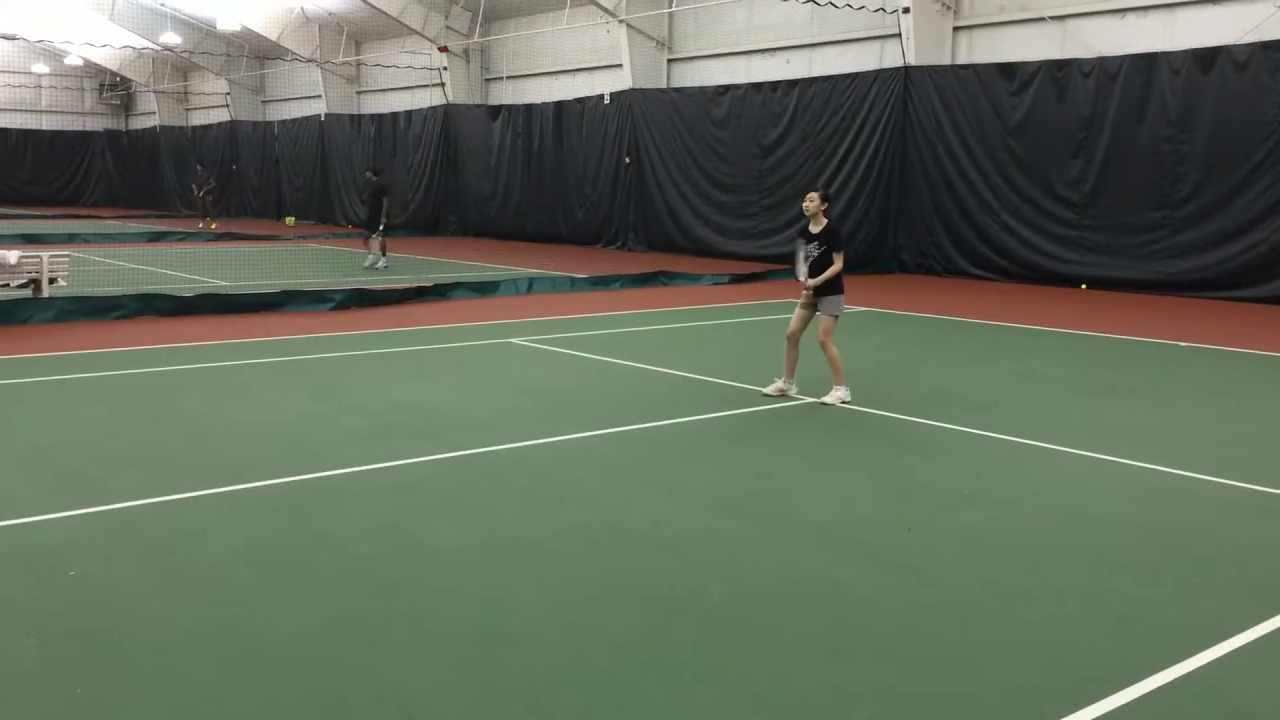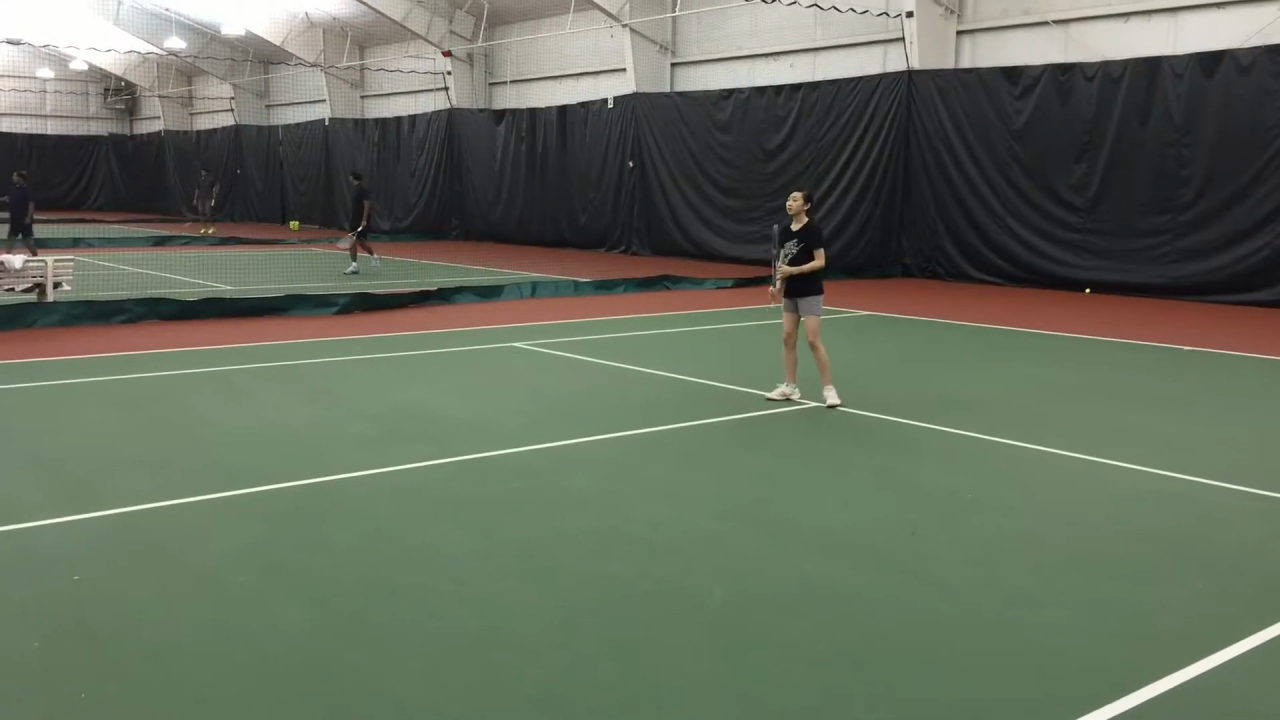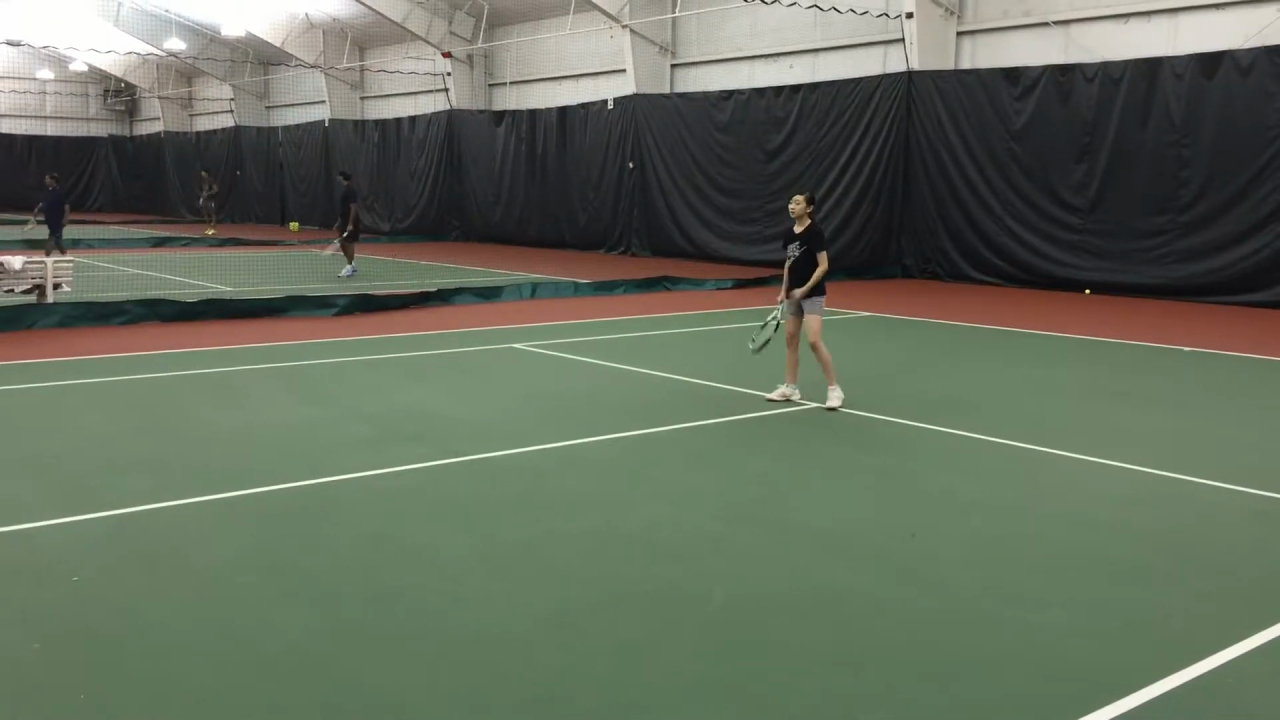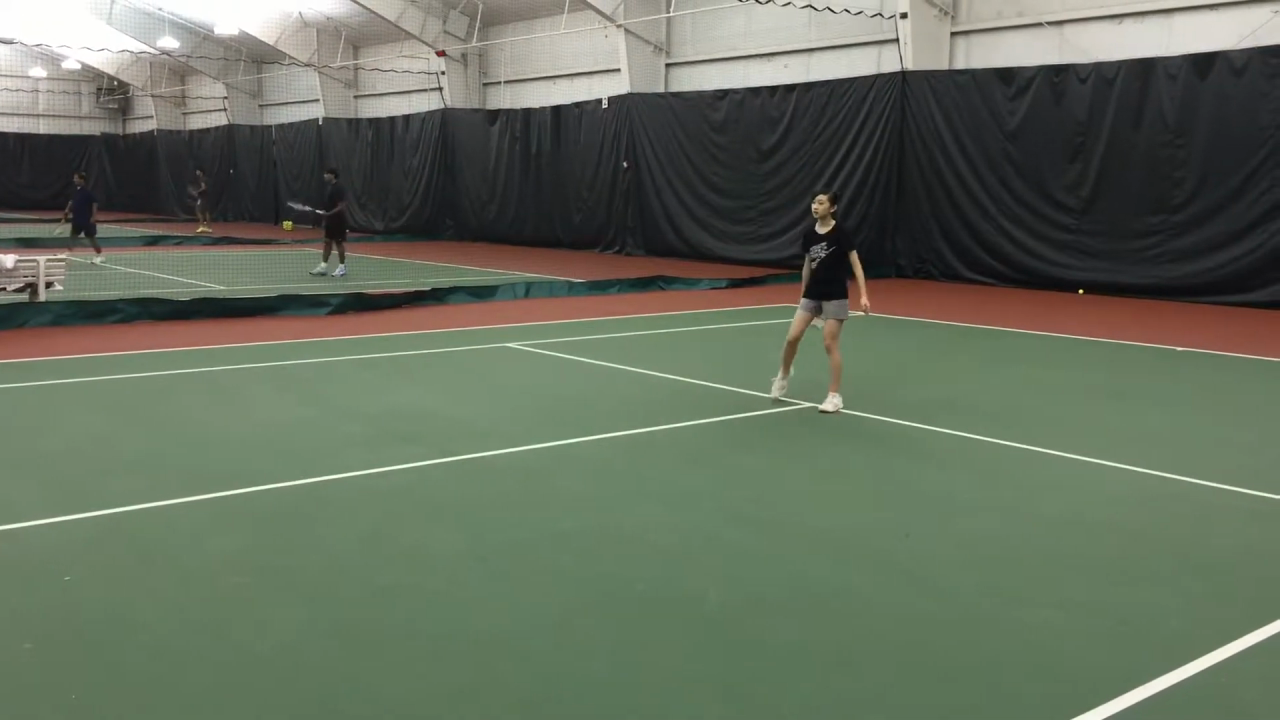
dt=0.5s
person 1, frame 1
left shoulder: (832, 231)
right shoulder: (803, 232)
left elbow: (838, 265)
right elbow: (804, 264)
left wrist: (817, 281)
right wrist: (805, 287)
left hip: (830, 293)
right hip: (810, 293)
left knee: (825, 340)
right knee: (792, 335)
left ankle: (841, 389)
right ankle: (787, 382)
person 1, frame 2
left shoulder: (812, 229)
right shoulder: (785, 231)
left elbow: (820, 262)
left wrist: (793, 270)
right wrist: (777, 284)
left hip: (810, 292)
right hip: (791, 292)
left knee: (813, 341)
right knee: (788, 338)
left ankle: (829, 389)
right ankle: (790, 387)
person 1, frame 3
left shoulder: (815, 232)
right shoulder: (789, 233)
left elbow: (823, 265)
left wrist: (805, 289)
right wrist: (783, 291)
left hip: (812, 294)
right hip: (794, 294)
left knee: (814, 342)
right knee: (791, 339)
left ankle: (834, 389)
right ankle: (790, 387)
person 1, frame 4
left shoulder: (841, 232)
right shoulder: (809, 234)
left elbow: (855, 264)
left wrist: (863, 295)
right wrist: (803, 290)
left hip: (835, 296)
right hip: (812, 294)
left knee: (830, 344)
right knee: (792, 337)
left ankle: (834, 395)
right ankle: (784, 374)
